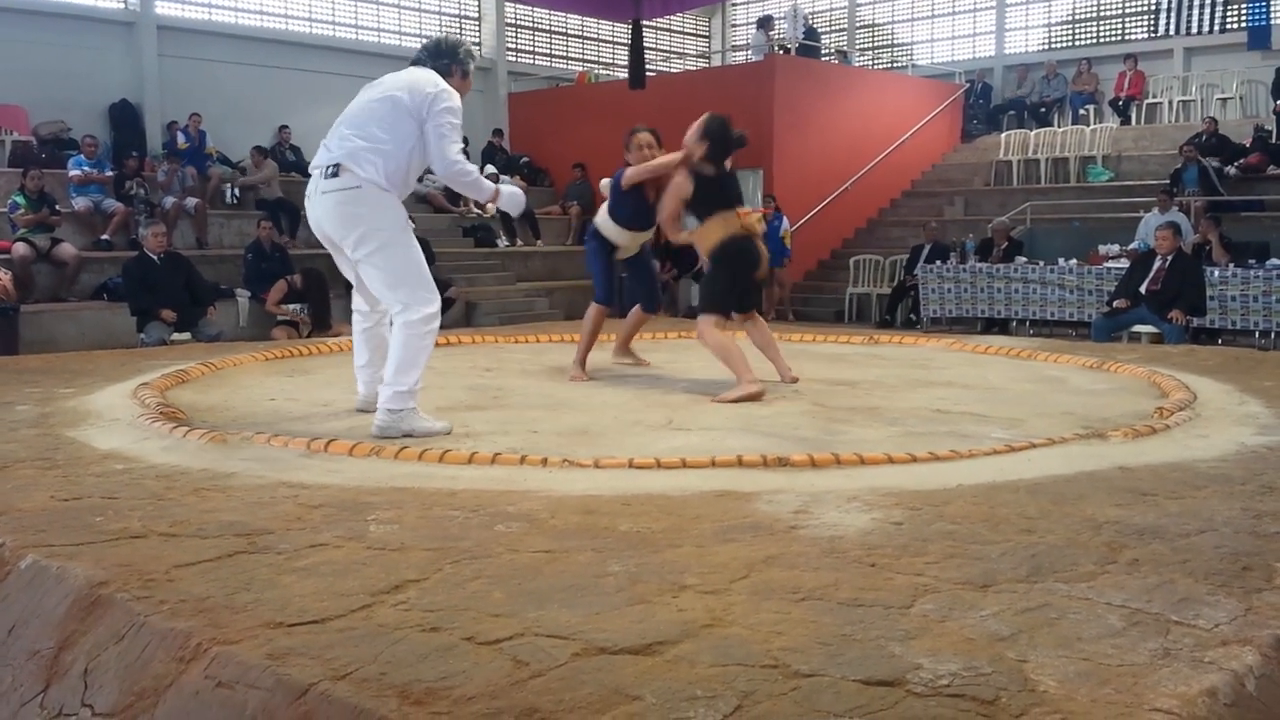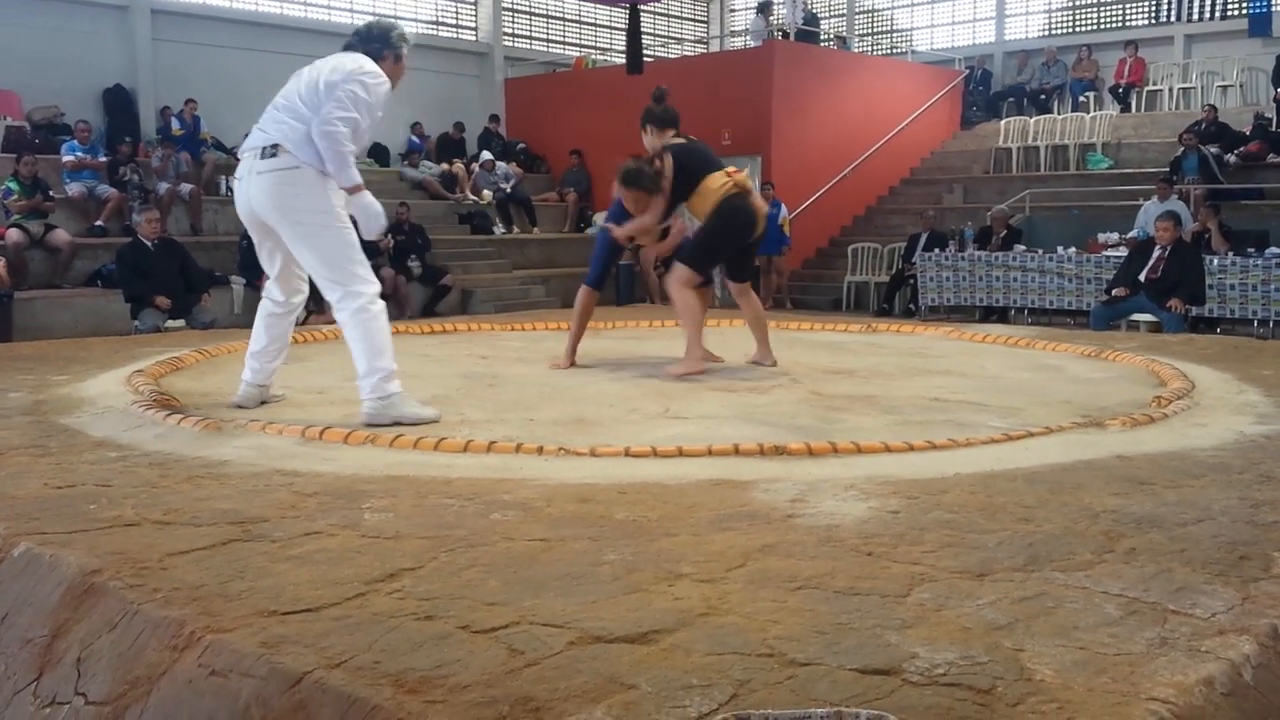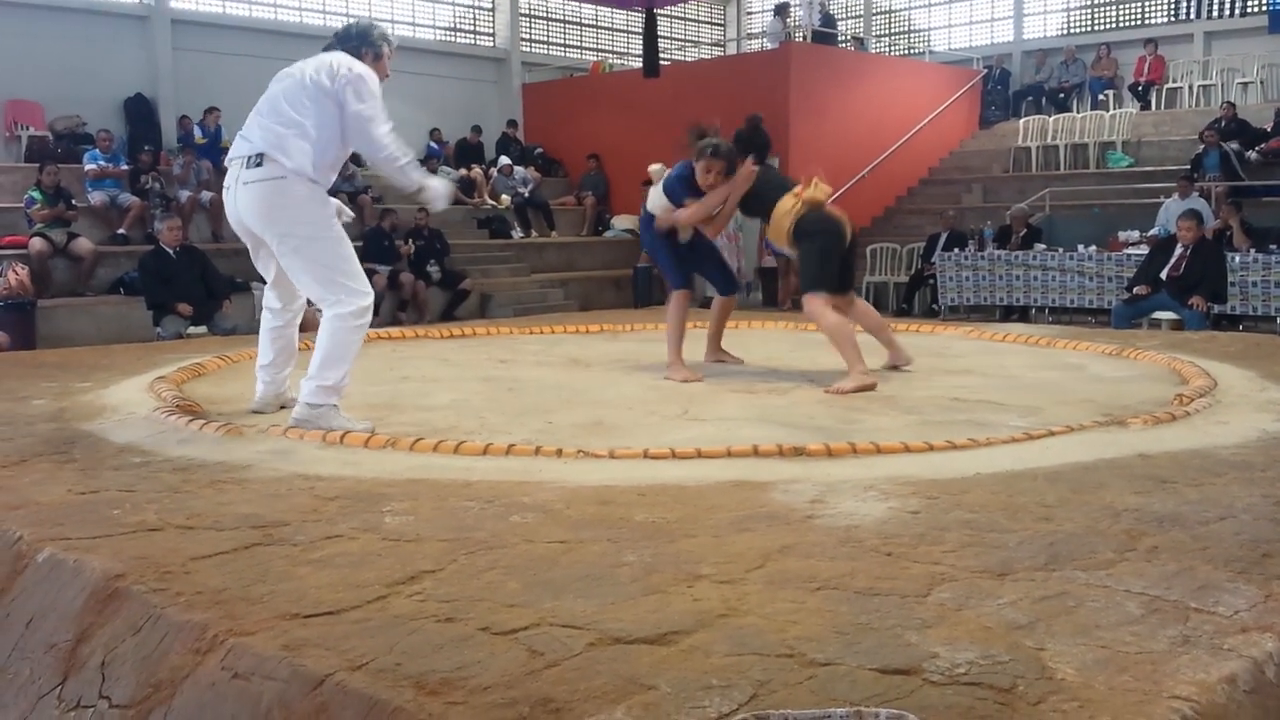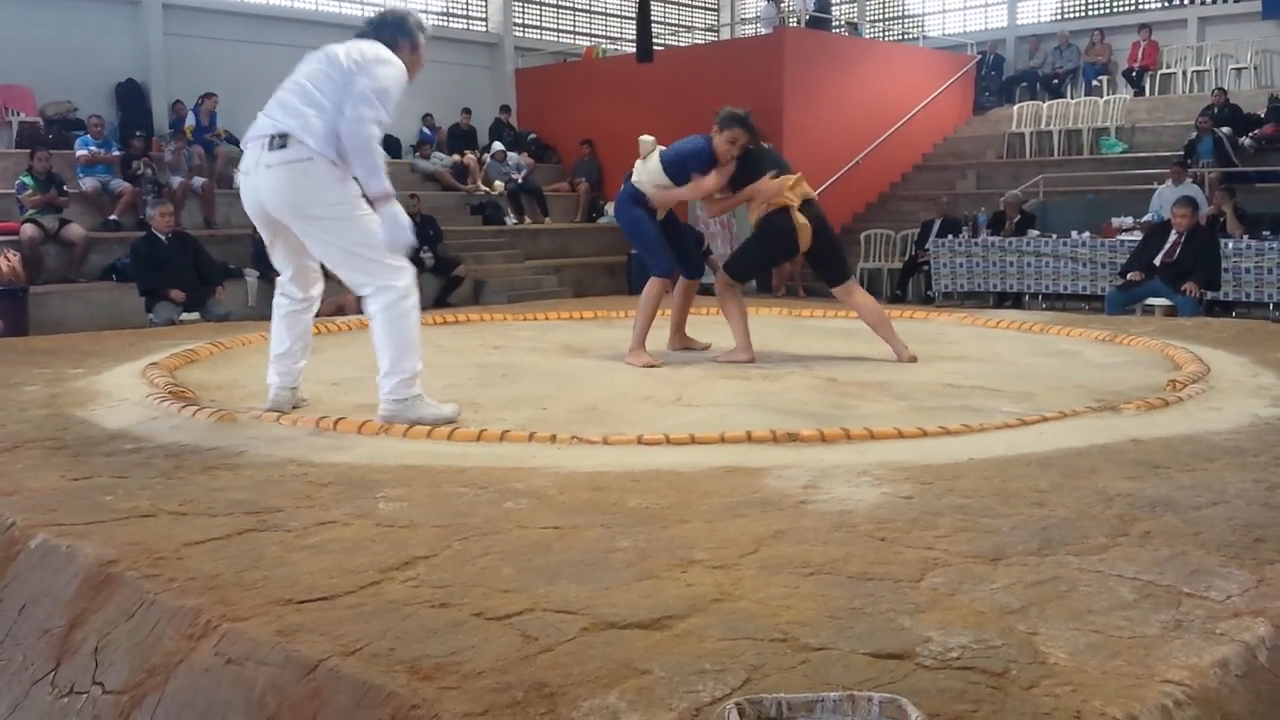
dt=0.5s
person 1, frame 1
left shoulder: (388, 84)
right shoulder: (441, 93)
right elbow: (449, 164)
right wrist: (496, 195)
left hip: (319, 195)
right hip: (359, 198)
left knee: (371, 298)
right knee: (417, 305)
left ankle: (371, 389)
right ankle: (397, 411)
person 1, frame 2
left shoulder: (324, 67)
right shoulder: (369, 75)
right elbow: (331, 130)
left wrist: (338, 193)
right wrist: (358, 193)
left hip: (252, 179)
right hip: (293, 180)
left knee: (284, 287)
right knee: (357, 291)
left ankle: (255, 384)
right ankle: (383, 397)
person 1, frame 3
left shoulder: (303, 72)
right shoulder: (355, 74)
right elbow: (376, 143)
left wrist: (323, 200)
right wrist: (423, 185)
left hip: (241, 188)
right hip: (281, 189)
left knee: (286, 288)
right knee: (351, 298)
left ankle: (271, 389)
right ankle: (316, 407)
person 1, frame 4
left shoulder: (331, 57)
right shoulder: (386, 61)
right elbow: (360, 126)
right wrist: (386, 201)
left hip: (254, 171)
right hip: (305, 171)
left knee: (298, 280)
right knee: (389, 279)
left ankle: (283, 387)
right ankle: (401, 397)
person 2, frame 1
left shoulder: (684, 178)
right shoulder: (724, 168)
left elbow: (666, 221)
left hip: (729, 254)
right hip: (753, 251)
left knee: (708, 327)
right knee: (748, 316)
left ankle: (748, 382)
right ankle: (785, 371)
person 2, frame 2
left shoulder: (664, 155)
right shoulder: (692, 147)
left elbow: (656, 215)
left wrist: (626, 230)
left hip: (729, 214)
right hip: (749, 210)
left knee: (678, 282)
right knee: (741, 288)
left ankle: (695, 356)
right ankle: (765, 352)
person 2, frame 3
right shoulder: (766, 171)
left hip: (815, 230)
right hip: (834, 223)
left knee: (815, 308)
right knee: (844, 299)
left ankle: (859, 373)
right ankle: (898, 353)
person 2, frame 4
left shoulder: (733, 160)
right shoulder: (764, 153)
left elbow: (714, 209)
left hip: (779, 224)
right hip: (811, 215)
left knee: (725, 281)
right knee: (849, 290)
left ankle: (743, 348)
right ankle: (900, 348)
person 3, frame 1
right shoulder: (624, 179)
right elbow: (654, 167)
right wrist: (687, 154)
left hip: (637, 244)
right hip: (601, 241)
left knee: (651, 302)
right knee: (604, 298)
left ankle: (621, 348)
right ankle: (578, 363)
person 3, frame 2
left shoulder: (663, 188)
right shoulder: (619, 210)
left hip: (661, 231)
left knee: (702, 276)
right knee: (594, 279)
right ankle: (569, 352)
person 3, frame 3
left shoulder: (732, 182)
right shoulder: (683, 176)
left elbow: (715, 228)
right elbow: (709, 229)
right wrist: (732, 190)
left hip: (684, 230)
right hip: (656, 227)
left knee: (729, 286)
right knee: (682, 285)
left ankle: (714, 349)
right ankle: (673, 362)
person 3, frame 4
left shoulder: (715, 158)
right shoulder: (700, 151)
right elbow: (702, 191)
right wrist: (727, 169)
left hip: (656, 206)
right hip: (633, 204)
left knee: (694, 267)
right knee: (664, 270)
left ankle: (678, 337)
right ankle: (635, 349)
